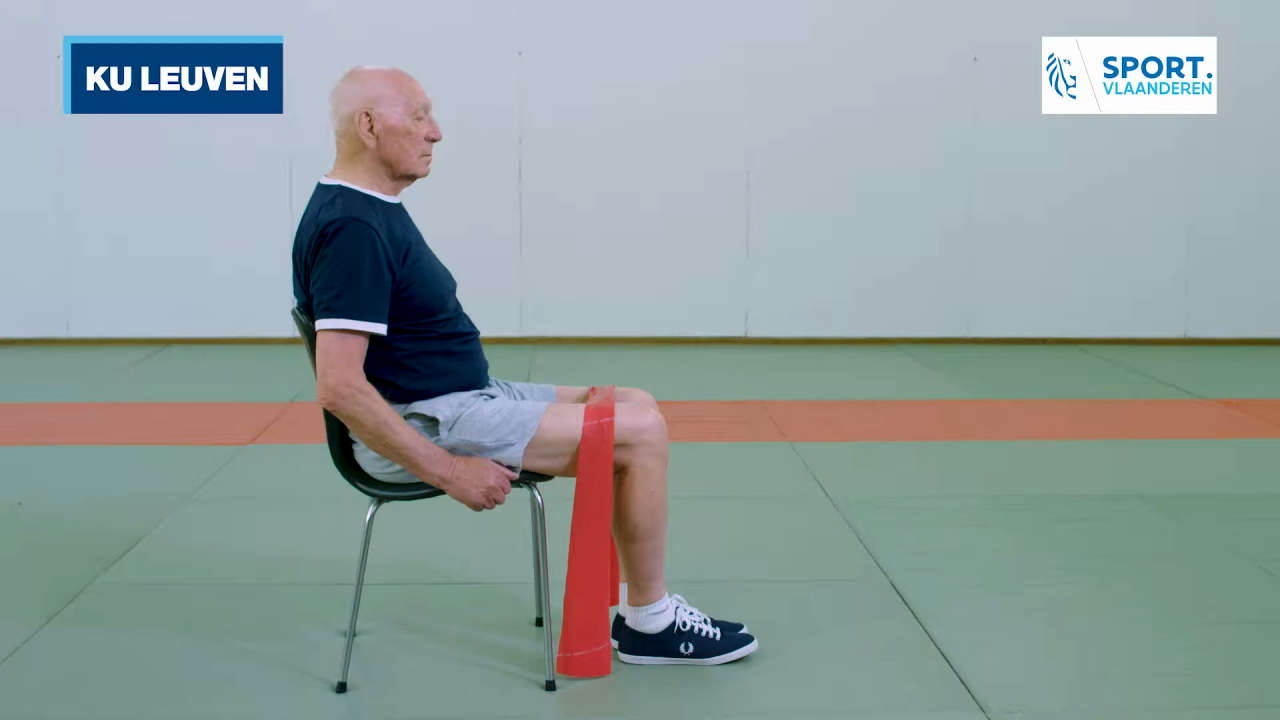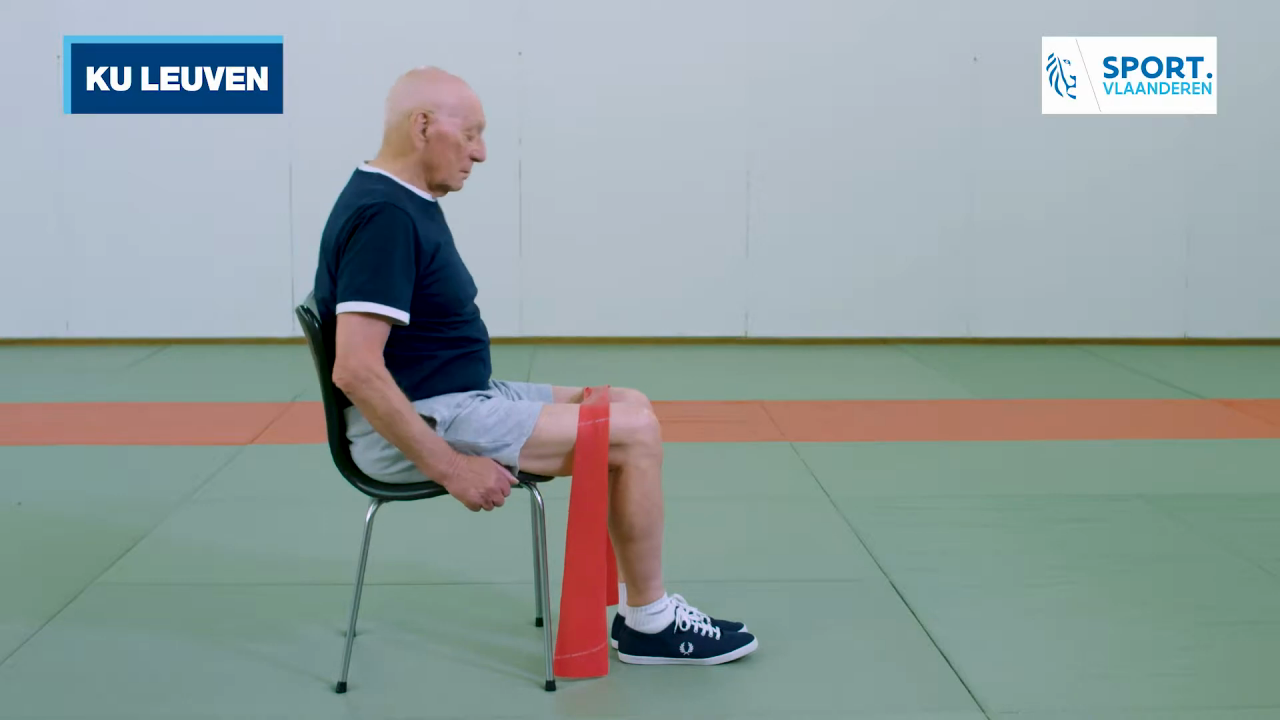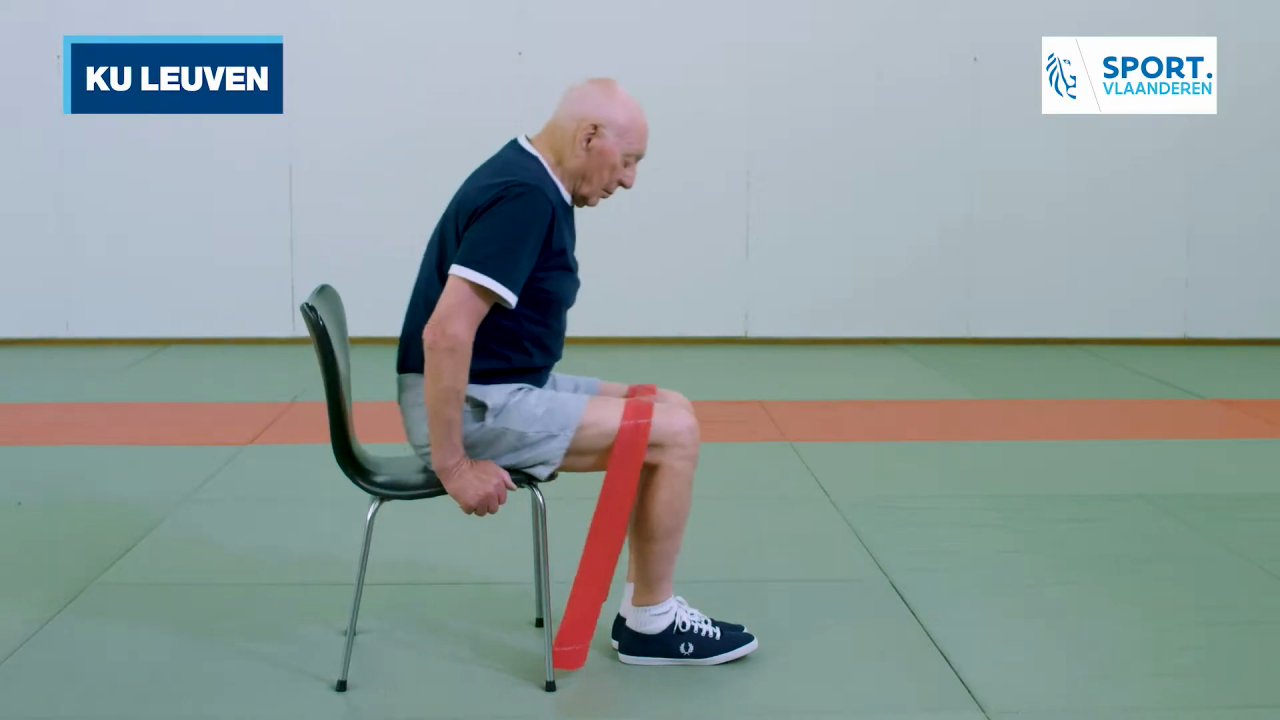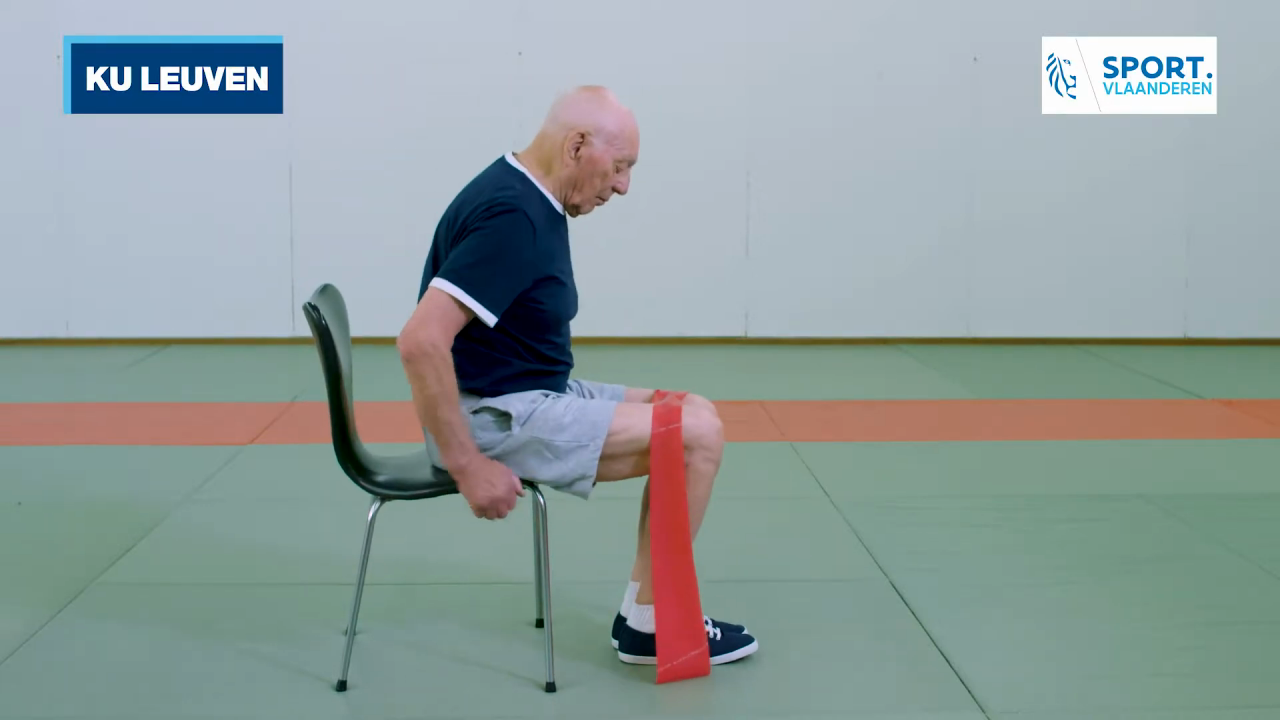
dt=0.7s
person 1, frame 1
left shoulder: (372, 208)
right shoulder: (350, 227)
right elbow: (339, 387)
right wrist: (447, 472)
left hip: (466, 399)
right hip: (428, 426)
left knee: (635, 407)
right knee: (641, 433)
left ankle: (642, 607)
right ankle: (651, 623)
person 1, frame 2
left shoulder: (403, 201)
right shoulder: (384, 215)
right elbow: (356, 369)
right wrist: (448, 467)
left hip: (460, 400)
right hip: (425, 424)
left knee: (630, 408)
right knee: (634, 434)
left ankle: (642, 608)
right ankle: (650, 623)
person 1, frame 3
left shoulder: (529, 181)
right shoulder: (524, 197)
right elbow: (446, 333)
right wrist: (452, 464)
left hip: (509, 388)
right hip: (473, 406)
left knee: (672, 411)
right knee: (672, 435)
left ankle: (644, 607)
right ankle: (651, 623)
person 1, frame 4
left shoulder: (528, 198)
right shoulder: (511, 215)
right elbow: (421, 342)
right wrist: (467, 464)
left hip: (532, 395)
right hip: (494, 417)
left knee: (696, 416)
right knee: (697, 437)
left ankle: (646, 608)
right ankle: (649, 622)
